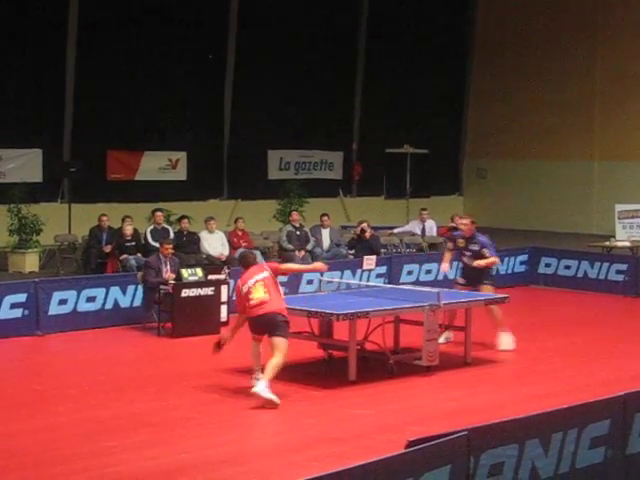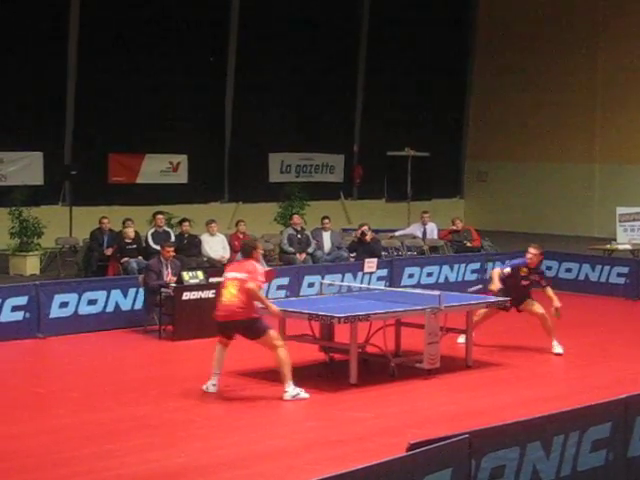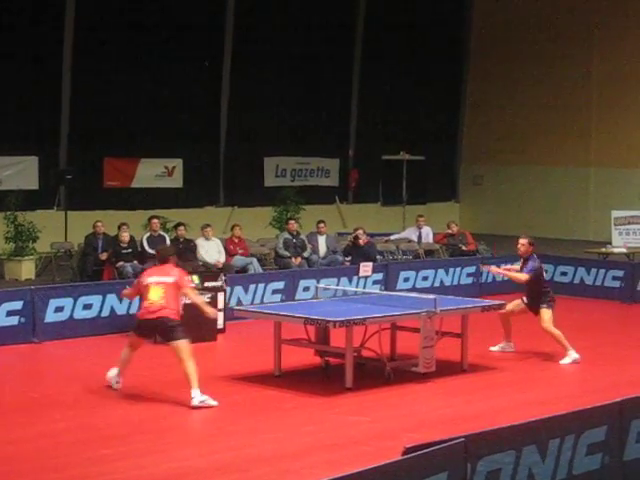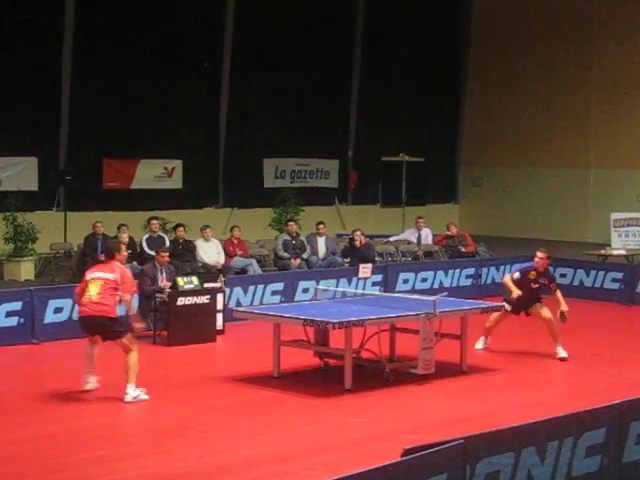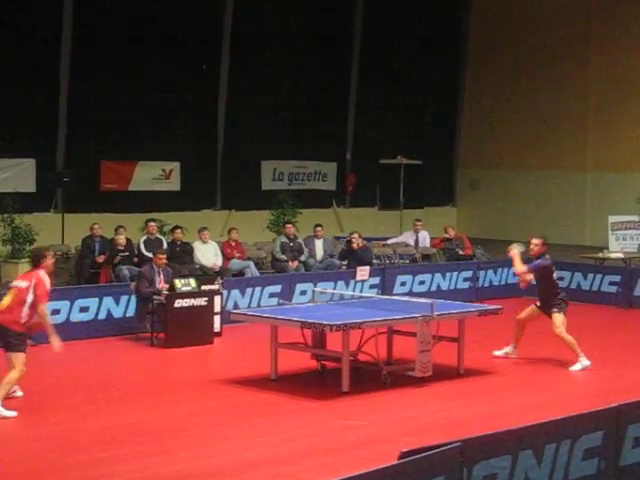
dt=0.5s
person 1, frame 1
left shoulder: (240, 282)
right shoulder: (266, 268)
left elbow: (242, 314)
right elbow: (284, 267)
left wrist: (230, 334)
right wrist: (312, 267)
left hip: (254, 316)
right hip: (275, 314)
left knee: (257, 339)
right knee: (279, 356)
left ankle: (257, 377)
right ankle: (264, 386)
person 1, frame 2
left shoulder: (230, 268)
right shoulder: (255, 267)
right elbow: (250, 287)
right wrist: (269, 305)
left hip: (222, 316)
right hip: (245, 317)
left knee: (222, 344)
right knee: (279, 346)
left ankle: (213, 382)
right ankle: (290, 388)
person 1, frame 3
left shoulder: (146, 275)
right shoulder: (179, 272)
left elbow: (129, 294)
right elbow: (189, 291)
left wrist: (126, 292)
right wrist: (206, 307)
left hip: (145, 318)
right hip: (168, 320)
left knee: (131, 346)
right knee: (187, 358)
left ankle: (116, 376)
right ankle: (196, 395)
person 1, frame 4
left shoulder: (91, 271)
right shoulder: (123, 271)
left elbow: (78, 295)
right elbow: (126, 298)
right wrist: (133, 320)
left hip: (85, 315)
right hip: (106, 316)
left knee: (93, 342)
right knee: (131, 350)
left ankle: (90, 379)
right ankle: (131, 390)
person 1, frame 5
left shoulder: (25, 277)
right shoulder: (42, 278)
right elbow: (40, 309)
left wrist: (31, 321)
right wrist: (52, 335)
right knee: (19, 369)
person 2, frame 1
left shoulder: (482, 241)
right shoulder: (455, 237)
left elbow: (495, 261)
right elbow: (448, 250)
left wrist: (483, 262)
right wrist: (445, 262)
left hip: (482, 276)
right hip: (466, 275)
left knee: (490, 305)
left ankle: (505, 334)
right ankle: (447, 332)
person 2, frame 2
left shoulder: (539, 272)
right shoulder: (517, 264)
left elbow: (545, 286)
right elbow: (496, 271)
left wrist: (554, 300)
right wrist: (496, 282)
left hip: (523, 298)
right hip: (504, 295)
left knee: (541, 314)
right knee: (480, 316)
left ankle: (554, 342)
person 2, frame 3
left shoulder: (533, 264)
right shoulder: (525, 258)
left elbow: (523, 278)
left wrist: (501, 271)
right wrist: (508, 268)
left hip: (544, 300)
right hip: (531, 298)
left knee: (546, 326)
right knee: (503, 313)
left ankle: (571, 353)
right ankle: (507, 344)
person 2, frame 4
left shoulder: (549, 276)
right shoulder: (526, 268)
left elbow: (556, 290)
right elbow: (507, 278)
left wrist: (563, 304)
right wrist: (514, 290)
left hip: (533, 301)
right hip: (515, 299)
left knee: (549, 318)
right knee: (490, 324)
left ankle: (558, 348)
right ankle: (484, 339)
person 2, frame 5
left shoulder: (543, 262)
right shoulder: (539, 260)
left elbow: (520, 270)
left wrist: (516, 254)
right wrist: (526, 279)
left hip: (557, 301)
right hip: (545, 300)
left knee: (559, 331)
right knee: (520, 320)
left ankle: (582, 359)
right ankle: (512, 349)
